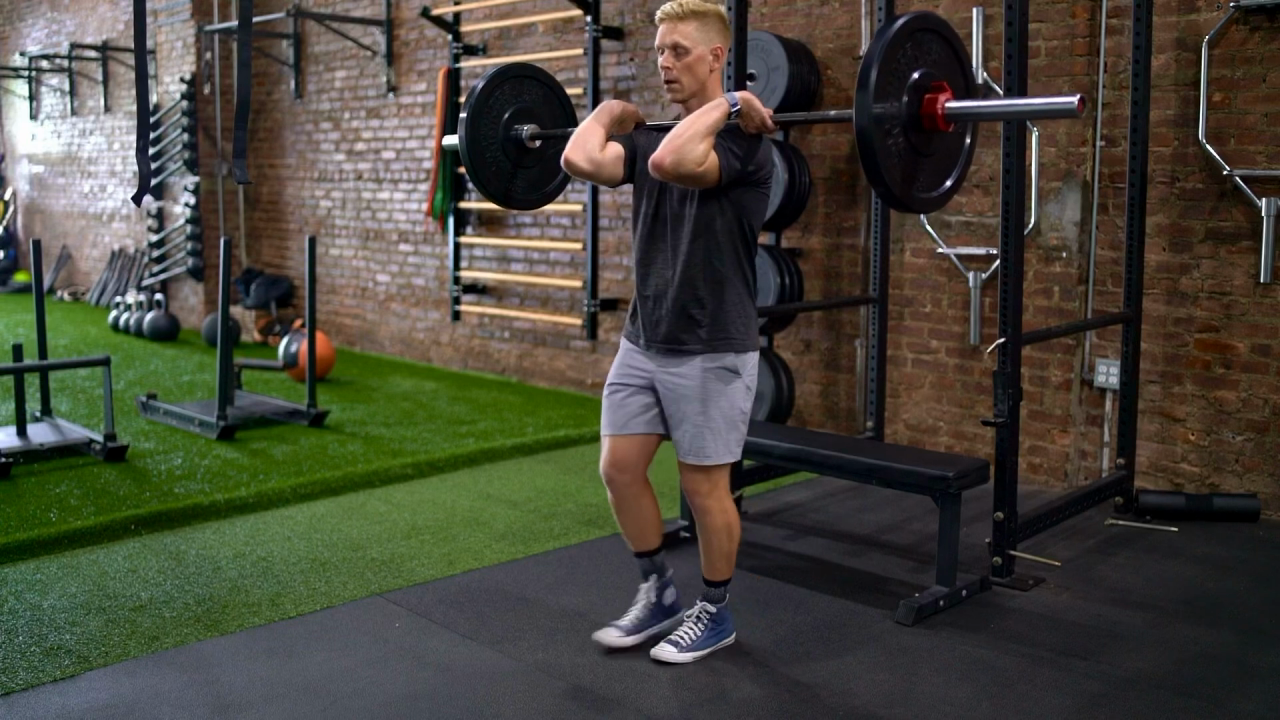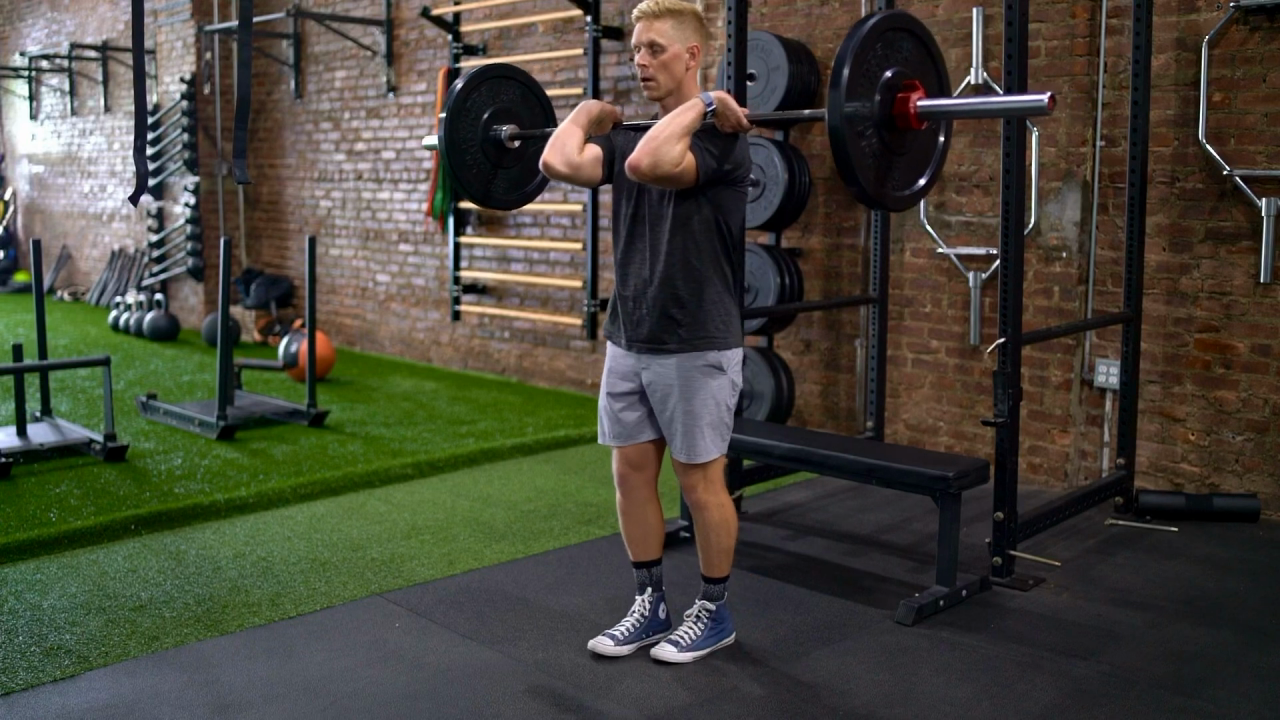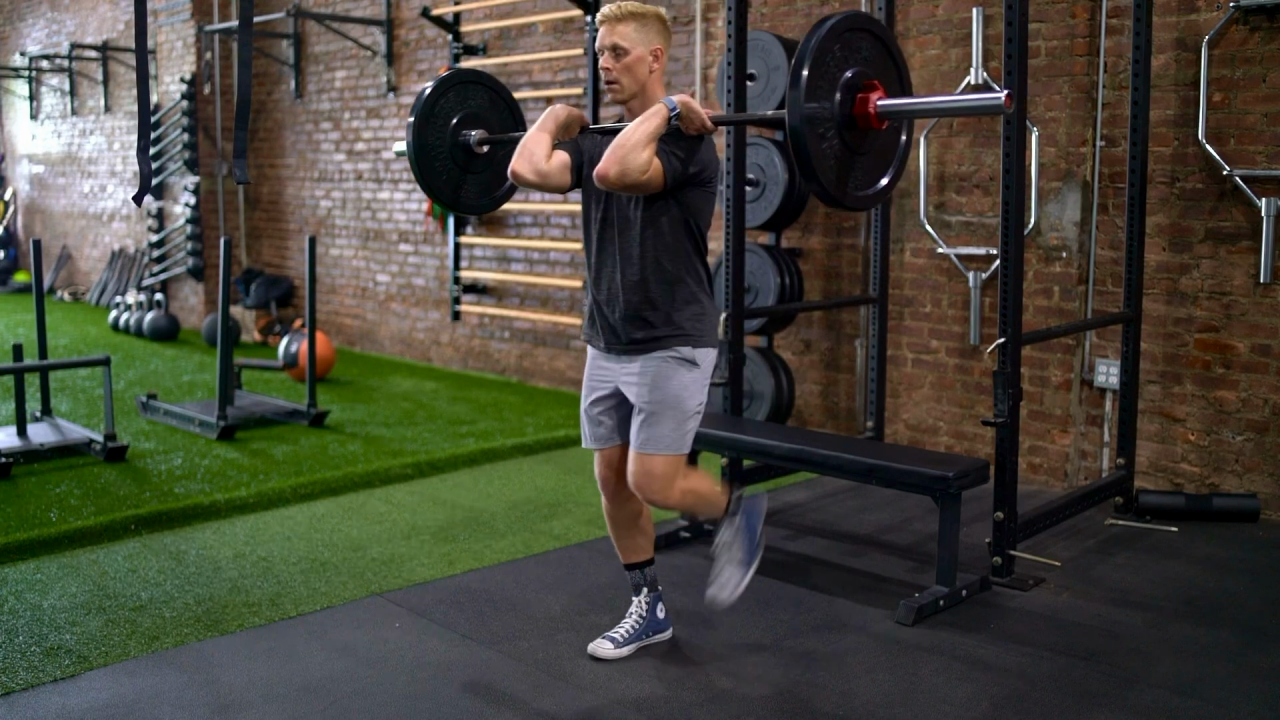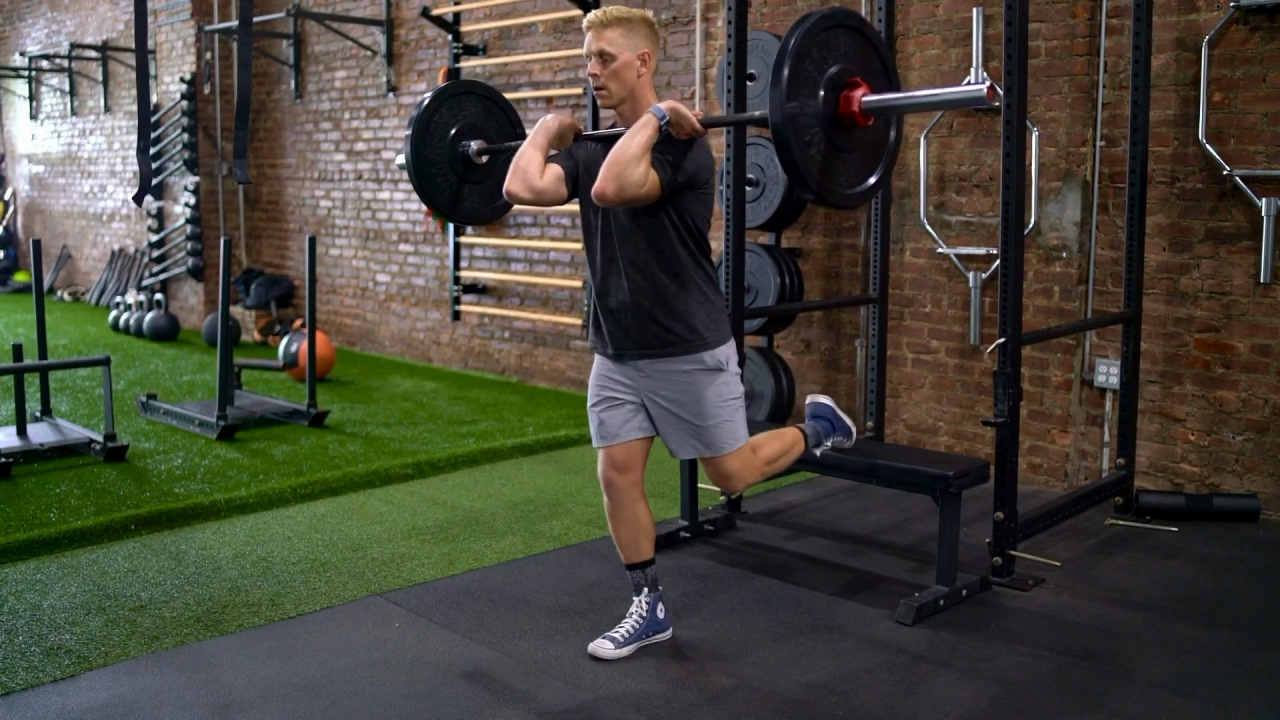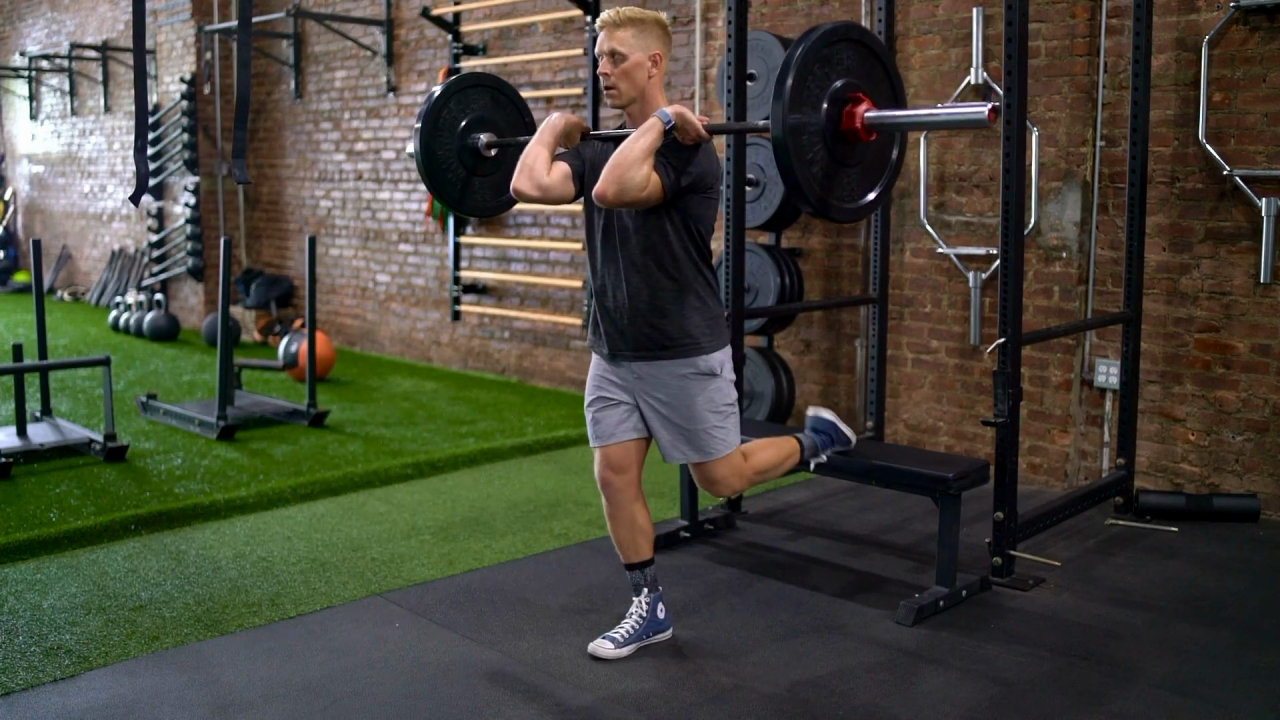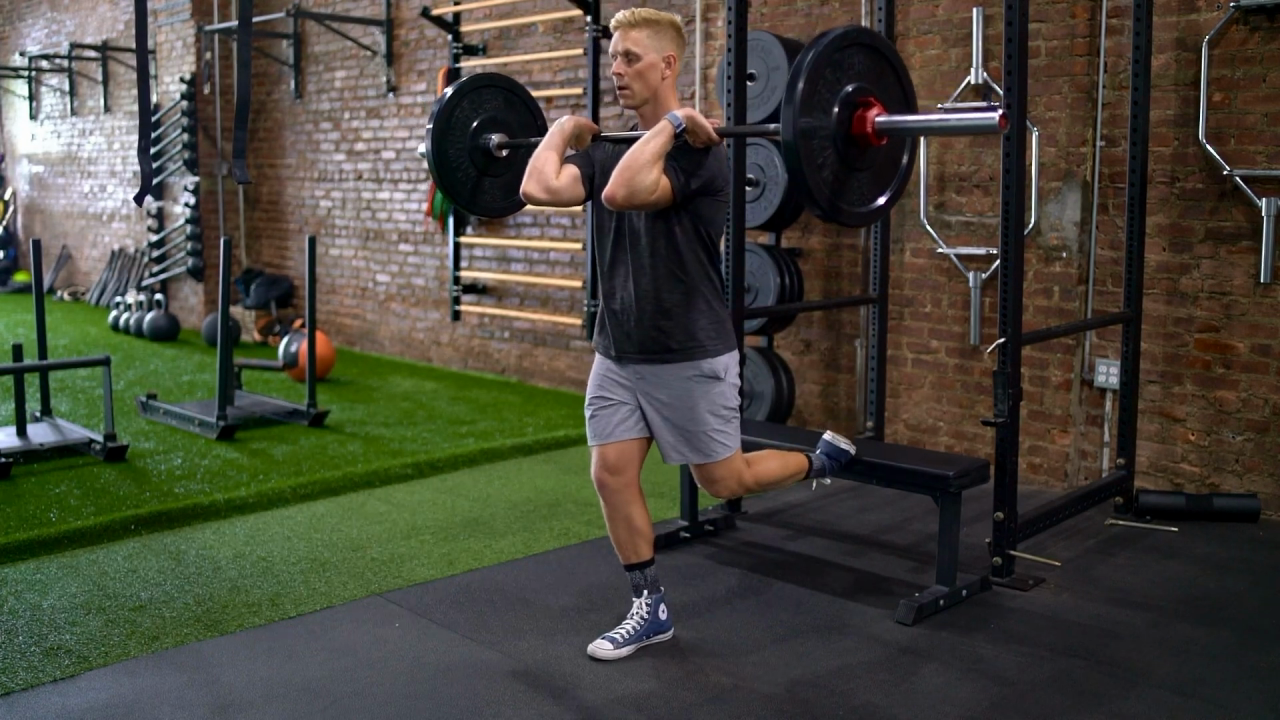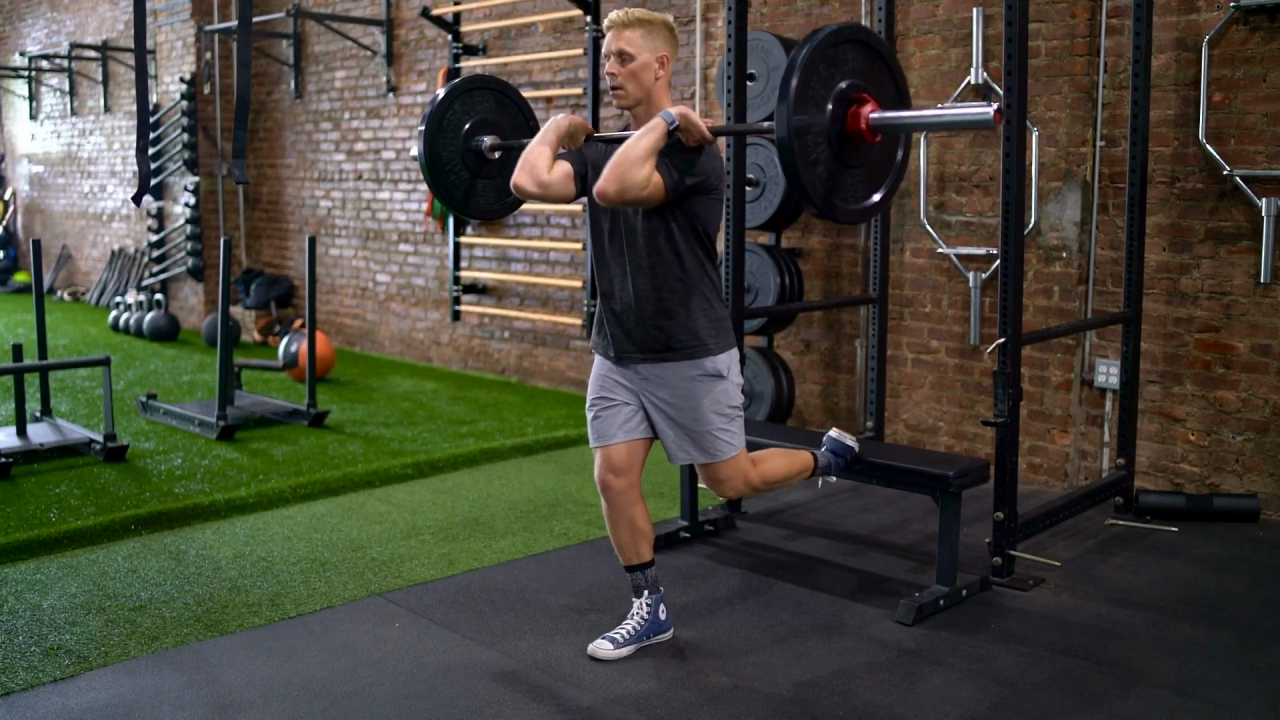
dt=0.7s
person 1, frame 1
left shoulder: (741, 141)
right shoulder: (647, 136)
left elbow: (671, 163)
right elbow: (579, 160)
left wrist: (727, 105)
right wrist: (609, 113)
left hip: (712, 349)
right hip: (643, 340)
left knee: (703, 487)
right knee: (619, 468)
left ankle: (713, 614)
right ankle: (655, 592)
person 1, frame 2
left shoulder: (719, 139)
right shoulder: (629, 136)
left elbow: (647, 165)
right elbow: (559, 162)
left wrist: (702, 105)
right wrist: (589, 112)
left hip: (696, 345)
right hip: (629, 339)
left knee: (700, 482)
right knee: (631, 473)
left ankle: (713, 612)
right ankle: (649, 606)
person 1, frame 3
left shoulder: (687, 142)
right shoulder: (596, 142)
left elbow: (615, 174)
right elbow: (528, 170)
left wrist: (666, 110)
right wrist: (556, 120)
left hip: (673, 344)
right hip: (610, 344)
left knee: (652, 483)
right knee: (613, 478)
left ankle: (735, 515)
right ankle: (648, 607)
person 1, frame 4
left shoulder: (680, 145)
right shoulder: (589, 151)
left elbow: (611, 190)
right elbow: (522, 187)
left wrist: (653, 117)
right wrist: (547, 129)
left hip: (688, 349)
right hip: (618, 351)
left knee: (734, 474)
right knee: (617, 477)
left ankle: (815, 427)
right ankle: (649, 608)
person 1, frame 5
left shoulder: (687, 152)
right shoulder: (598, 148)
left elbow: (613, 190)
right elbow: (528, 185)
left wrist: (659, 121)
right wrist: (554, 127)
left hip: (683, 351)
right hip: (614, 350)
left knee: (723, 479)
right knee: (614, 476)
left ankle: (816, 437)
right ankle: (649, 609)
person 1, frame 6
left shoulder: (698, 152)
right shoulder: (609, 150)
left elbow: (623, 192)
right elbow: (538, 188)
left wrist: (670, 123)
right wrist: (564, 130)
left hip: (689, 354)
right hip: (618, 351)
left knee: (723, 480)
right knee: (612, 476)
left ankle: (825, 458)
right ankle: (649, 609)
person 1, frame 7
left shoulder: (691, 152)
right shoulder: (604, 150)
left elbow: (615, 189)
right elbow: (528, 182)
left wrist: (664, 120)
right wrist: (560, 128)
left hip: (690, 354)
right hip: (618, 352)
left knee: (729, 480)
right knee: (614, 478)
left ankle: (827, 456)
right ankle: (650, 609)
